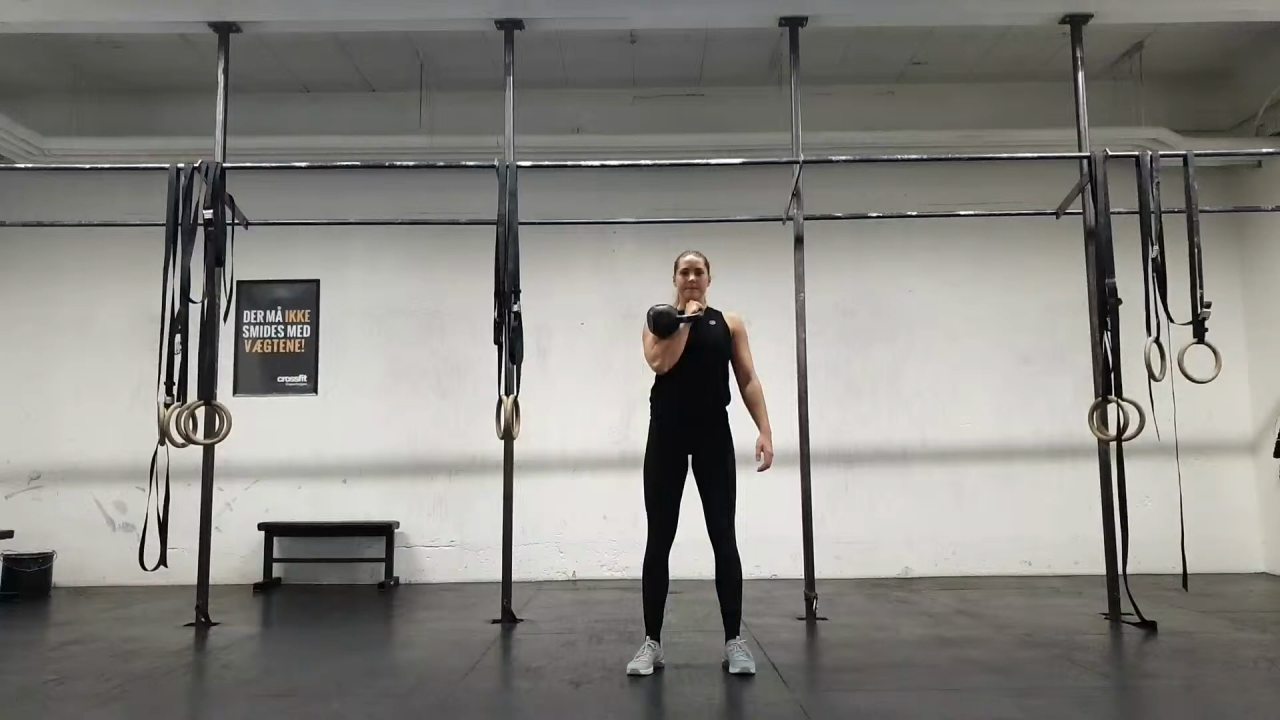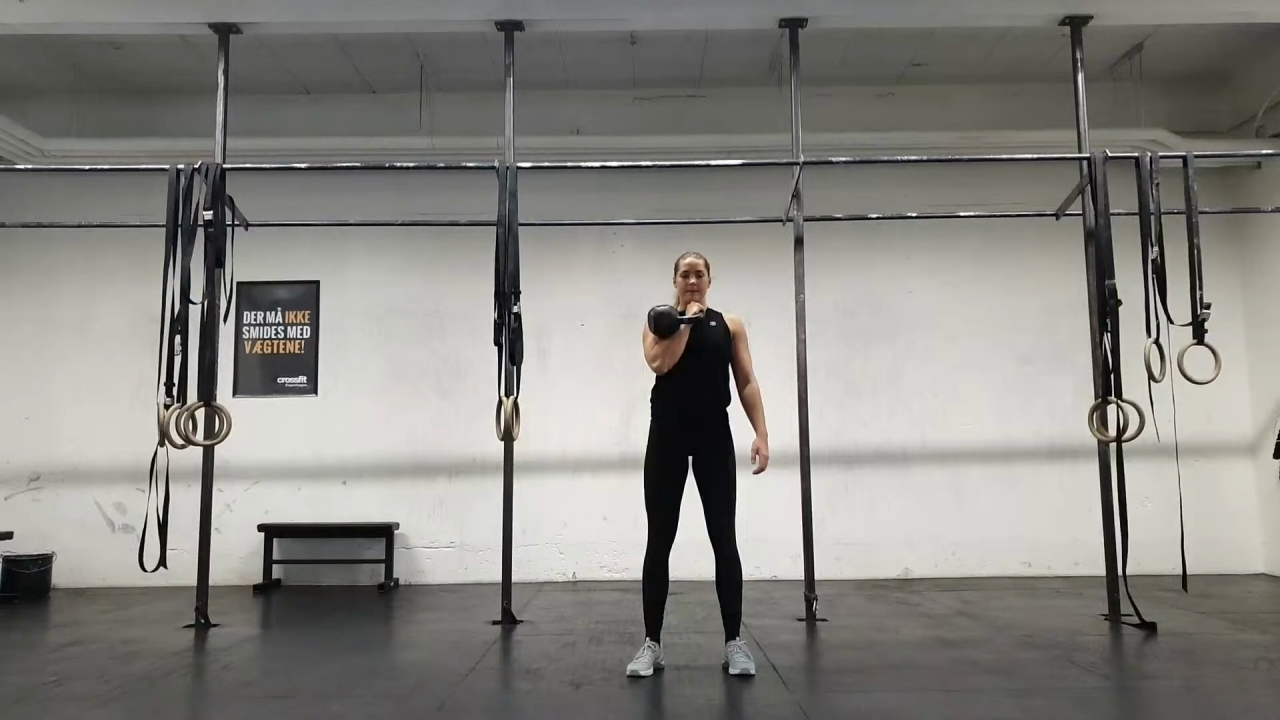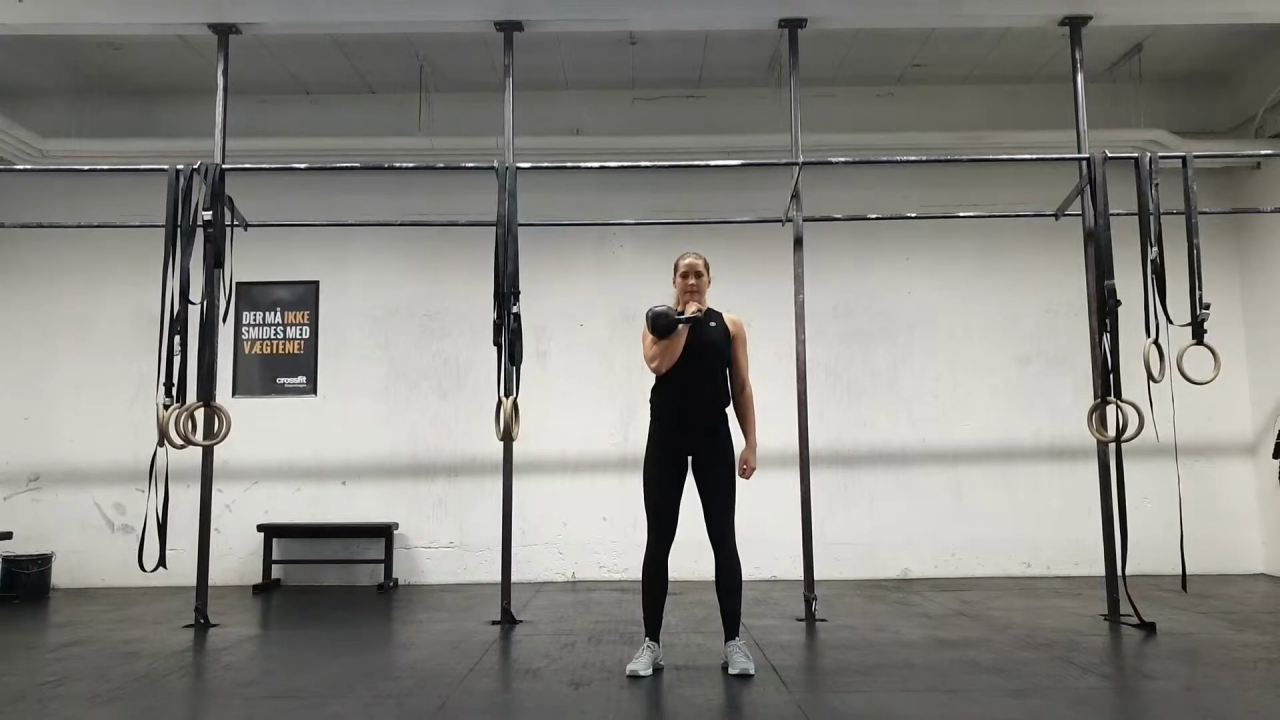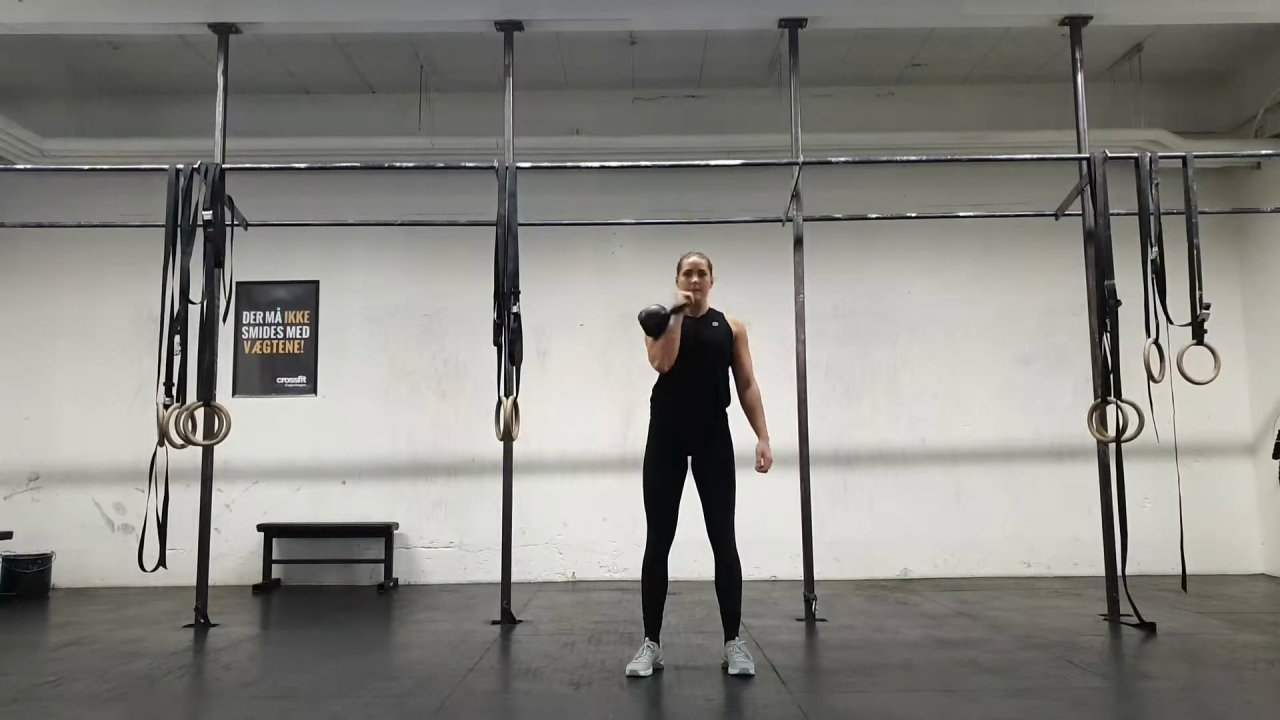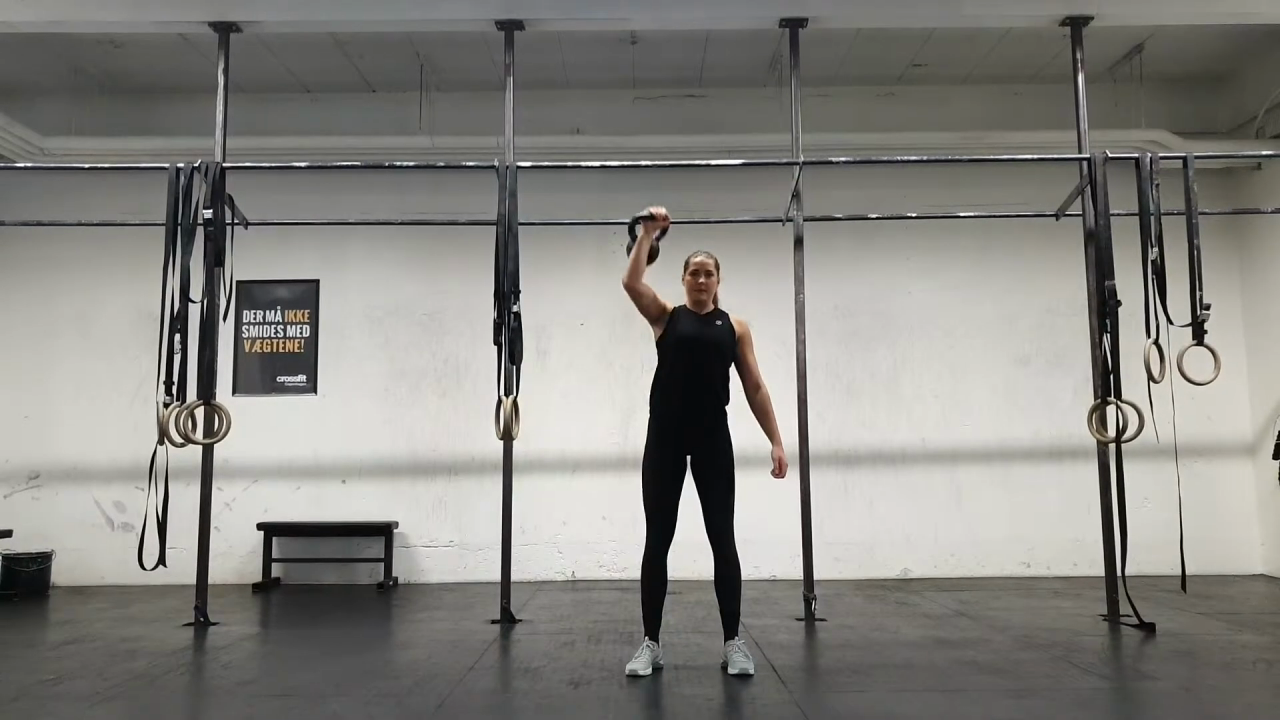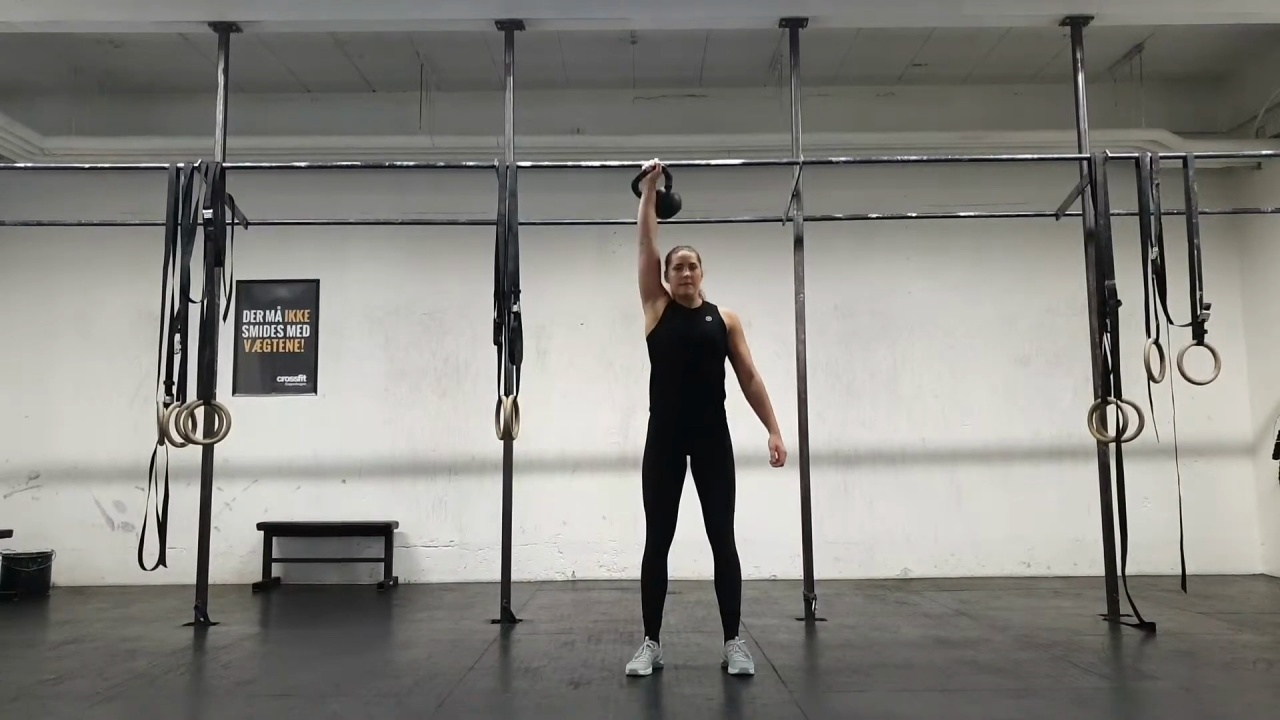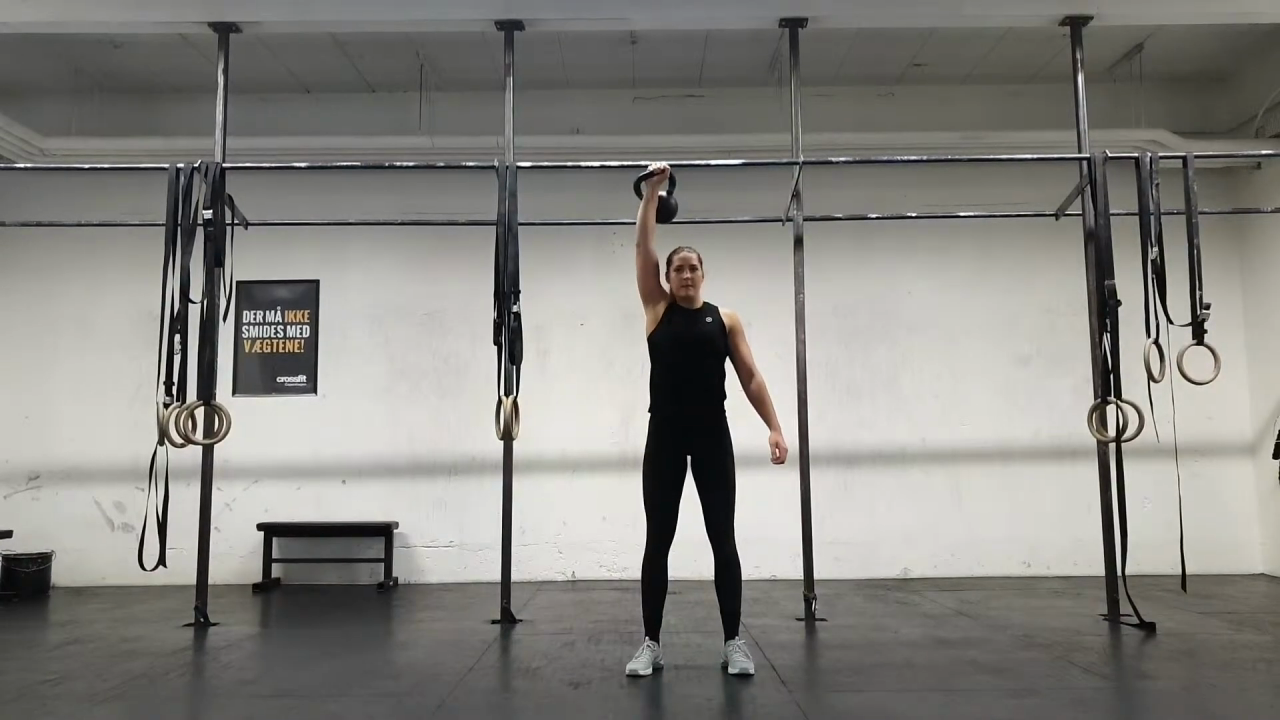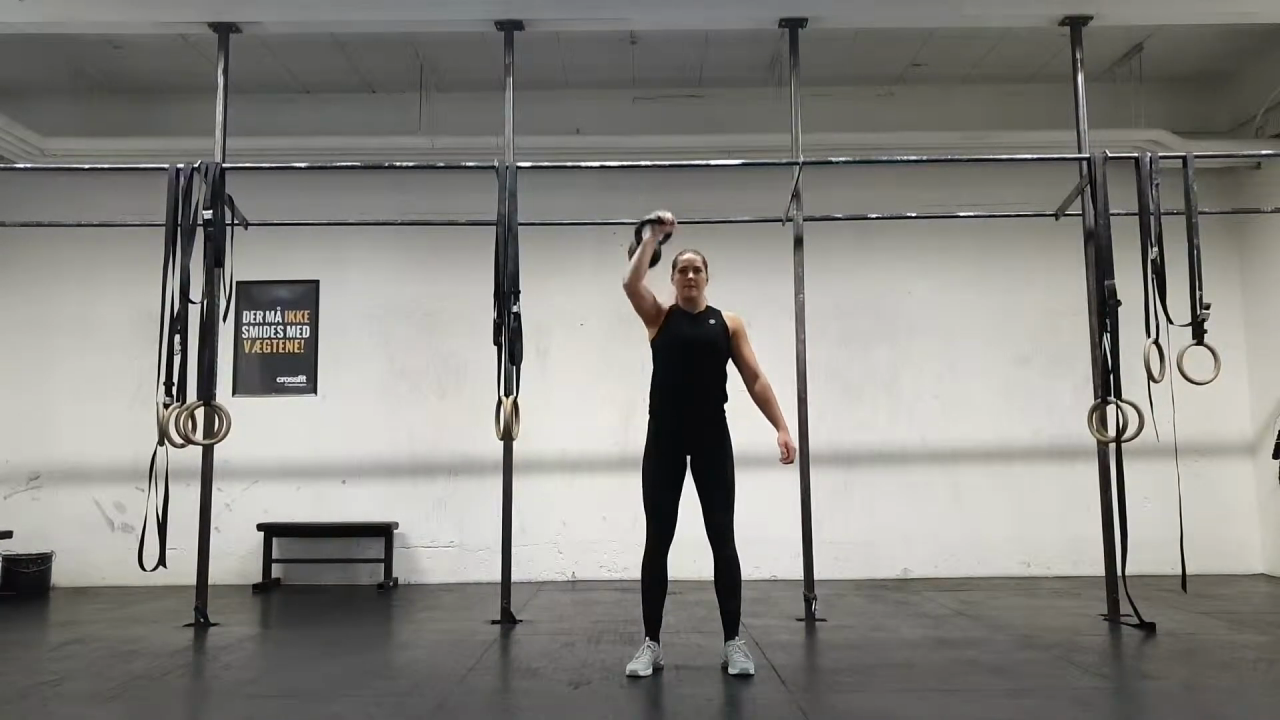
dt=0.4s
person 1, frame 1
left shoulder: (729, 322)
left elbow: (748, 378)
right elbow: (661, 363)
left wrist: (764, 430)
right wrist: (686, 319)
left hip: (713, 435)
right hip: (667, 435)
left knee: (724, 538)
right knee: (659, 540)
left ankle: (734, 641)
right ankle: (652, 642)
person 1, frame 2
left shoulder: (730, 324)
left elbow: (747, 382)
right elbow: (660, 364)
left wrist: (761, 433)
right wrist: (686, 319)
left hip: (714, 436)
right hip: (667, 436)
left knee: (724, 539)
right knee: (659, 541)
left ankle: (733, 642)
right ankle: (652, 643)
person 1, frame 3
left shoulder: (730, 324)
left elbow: (742, 387)
right elbow: (659, 364)
left wrist: (750, 442)
right wrist: (685, 321)
left hip: (714, 437)
right hip: (666, 436)
left knee: (724, 539)
right knee: (658, 540)
left ankle: (733, 642)
right ankle: (651, 643)
person 1, frame 4
left shoulder: (731, 325)
right shoulder: (662, 320)
left elbow: (747, 384)
right elbow: (661, 363)
left wrist: (763, 437)
right wrist: (677, 314)
left hip: (713, 436)
right hip: (666, 435)
left knee: (723, 539)
right knee: (658, 540)
left ankle: (733, 642)
right ankle: (651, 643)
person 1, frame 5
left shoulder: (735, 326)
right shoulder: (666, 315)
left elbow: (755, 387)
right elbow: (630, 283)
left wrist: (776, 441)
right wrist: (648, 233)
left hip: (712, 438)
right hip: (665, 436)
left knee: (723, 539)
right knee: (657, 540)
left ankle: (733, 642)
right ankle: (650, 643)
person 1, frame 6
left shoulder: (725, 319)
right shoulder: (657, 307)
left elbow: (750, 378)
right elbow: (646, 242)
left wrist: (774, 431)
right wrist: (649, 187)
left hip: (712, 436)
right hip: (665, 435)
left knee: (723, 539)
right knee: (657, 541)
left ankle: (733, 642)
right ankle: (651, 643)
person 1, frame 7
left shoulder: (725, 319)
right shoulder: (657, 308)
left elbow: (751, 377)
right elbow: (643, 246)
left wrist: (774, 428)
right wrist: (651, 191)
left hip: (712, 436)
right hip: (665, 436)
left knee: (723, 539)
right knee: (658, 541)
left ankle: (733, 642)
right ankle: (651, 644)
person 1, frame 8
left shoulder: (728, 322)
right shoulder: (659, 316)
left elbow: (755, 378)
right elbow: (631, 284)
left wrist: (781, 426)
right wrist: (653, 236)
left hip: (711, 437)
right hip: (664, 437)
left knee: (722, 538)
right knee: (657, 540)
left ankle: (732, 642)
right ankle: (651, 643)
